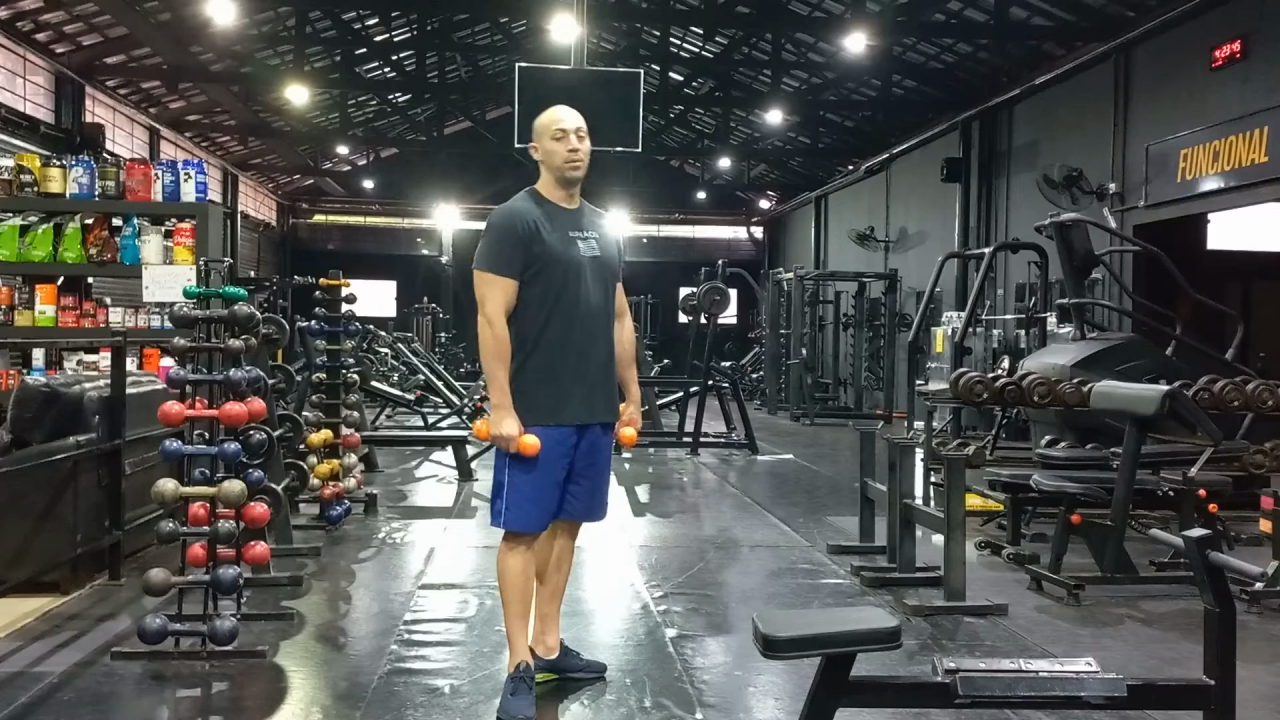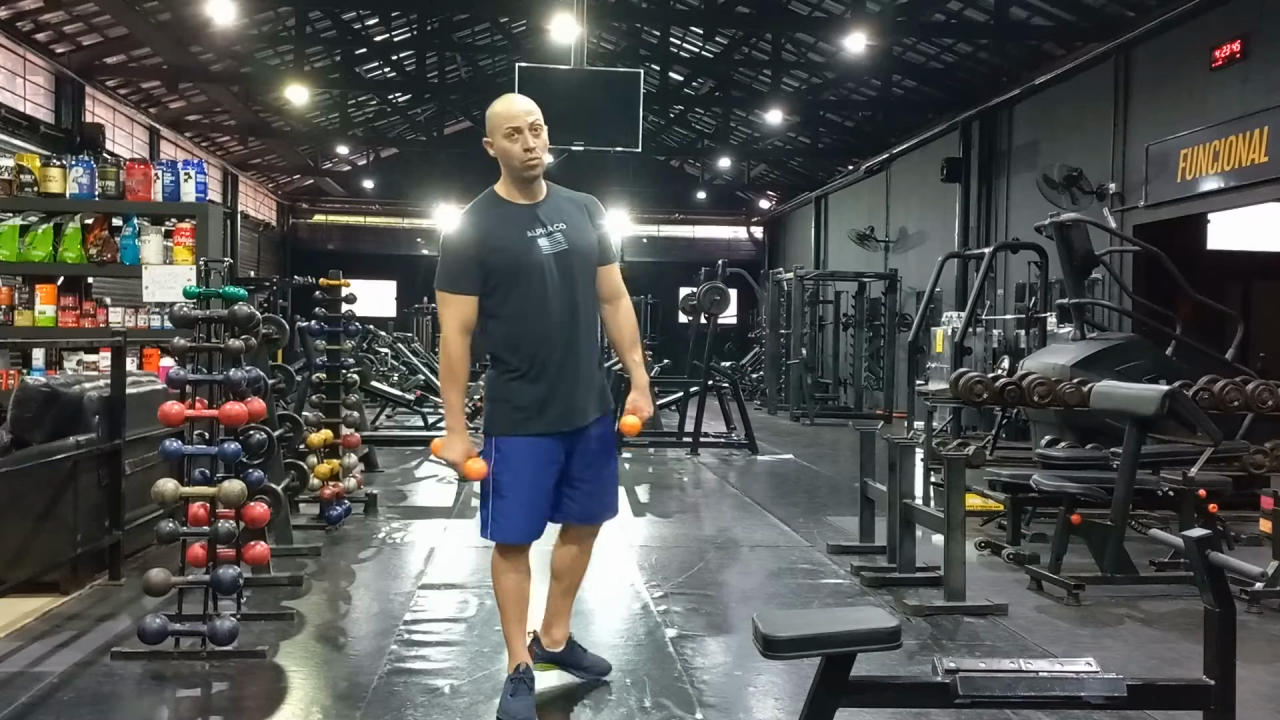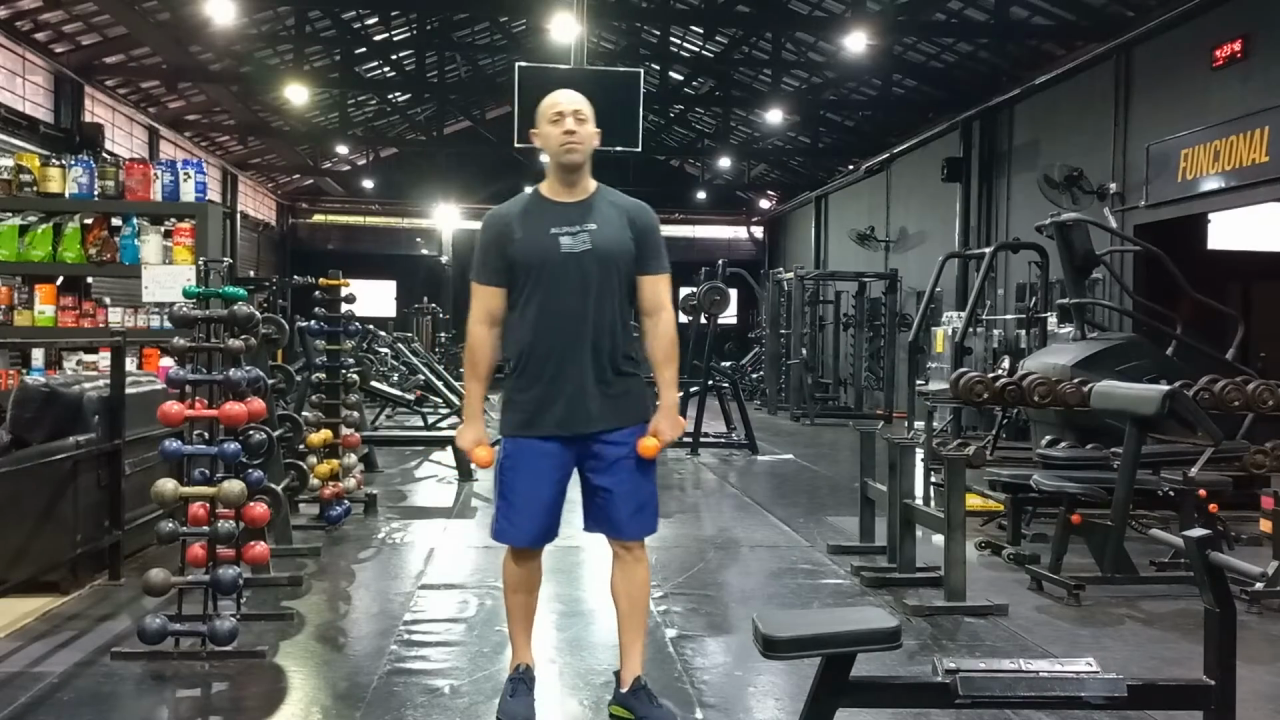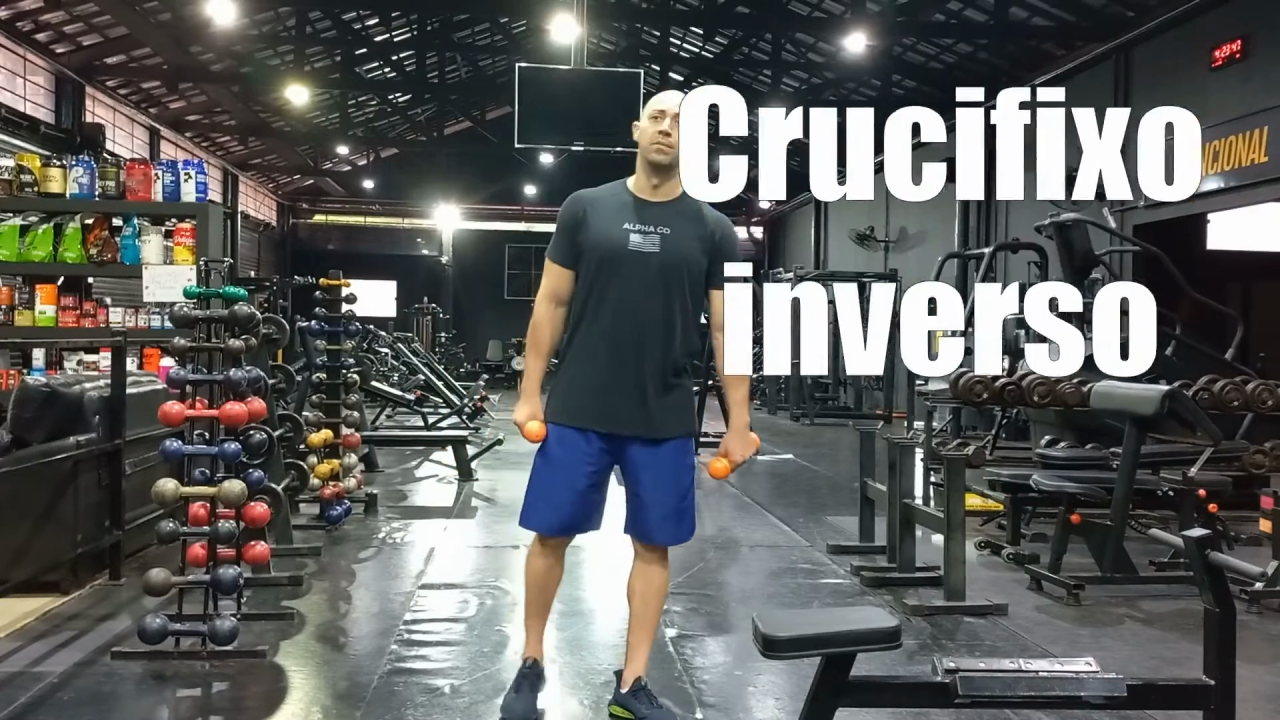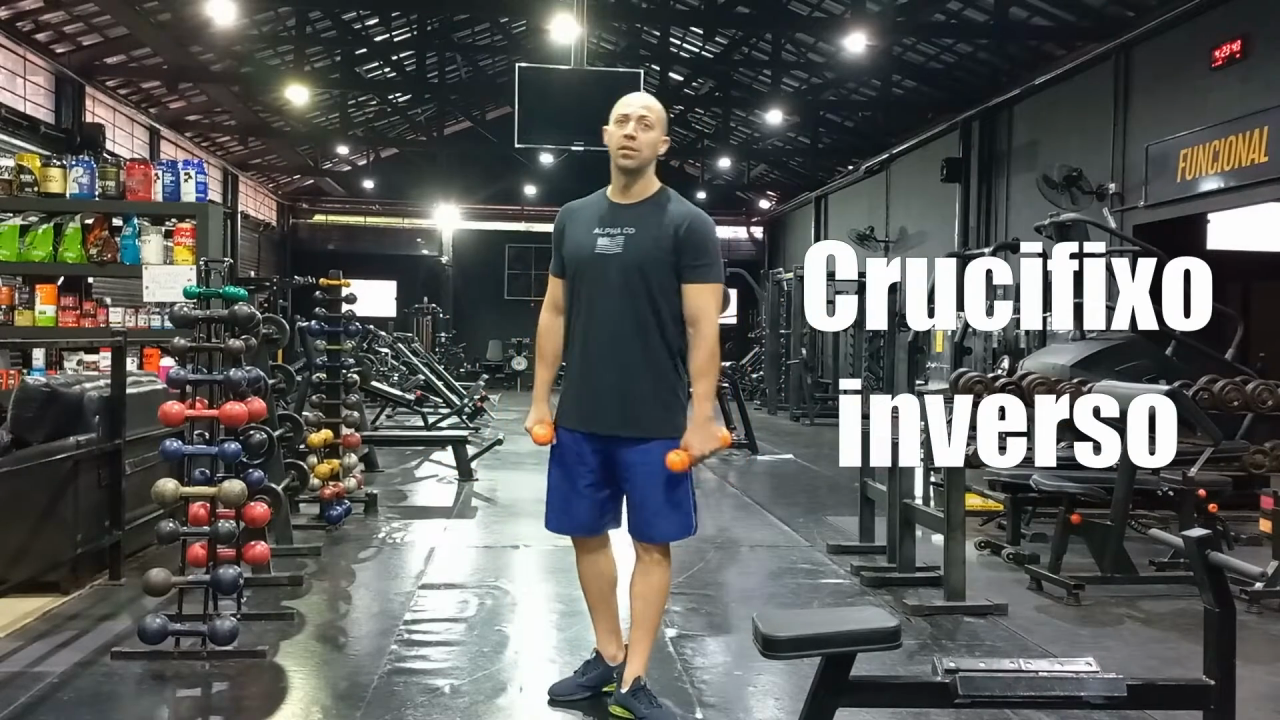
dt=0.7s
person 1, frame 1
left shoulder: (604, 228)
right shoulder: (514, 220)
left elbow: (619, 318)
right elbow: (492, 318)
left wrist: (631, 394)
right wrist: (502, 408)
left hip: (593, 409)
right hip: (537, 411)
left knee: (566, 524)
right knee: (522, 531)
left ankle: (549, 647)
right ankle: (520, 666)
person 1, frame 2
left shoulder: (584, 210)
right shoulder: (473, 231)
left elbow: (614, 300)
right elbow: (456, 334)
left wrist: (638, 381)
right wrist: (455, 427)
left hip: (591, 407)
right hip: (521, 416)
left knee: (583, 523)
right knee: (513, 539)
left ankle: (554, 637)
person 1, frame 3
left shoulder: (633, 217)
right shoulder: (505, 223)
left elbow: (658, 314)
right elbow: (484, 323)
left wrist: (668, 403)
right wrist: (473, 414)
left hip: (620, 413)
right hip: (534, 417)
left knee: (630, 541)
right knee: (524, 545)
person 1, frame 4
left shoulder: (713, 230)
right shoulder: (585, 208)
left elbow: (727, 328)
right elbow: (552, 304)
left wrist: (739, 422)
right wrist: (530, 391)
left hip: (662, 418)
right hip: (577, 409)
left knee: (653, 545)
right knee: (552, 533)
right ankle: (531, 664)
person 1, frame 5
left shoulder: (687, 224)
right shoulder: (573, 218)
left elbow: (703, 326)
right elbow: (555, 314)
left wrist: (703, 416)
right wrist: (540, 399)
left hip: (653, 421)
right hip: (581, 416)
left knee: (652, 543)
right knee: (586, 534)
right ankle: (608, 655)
